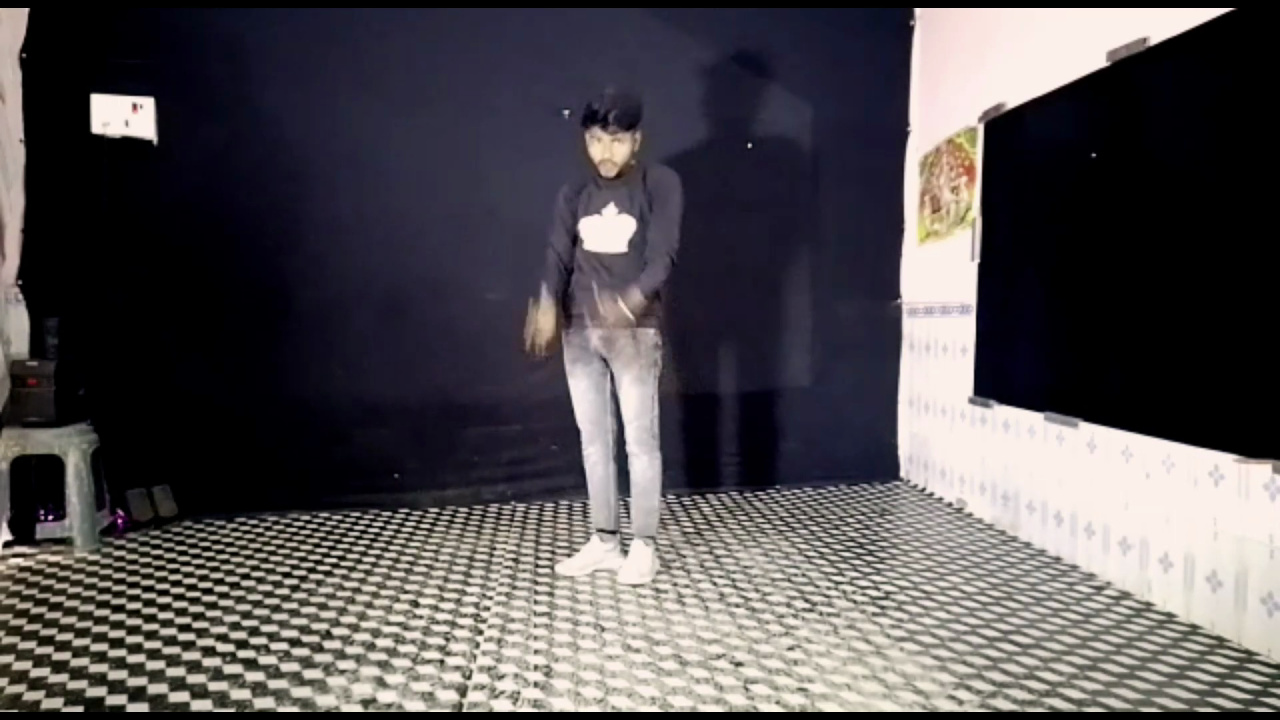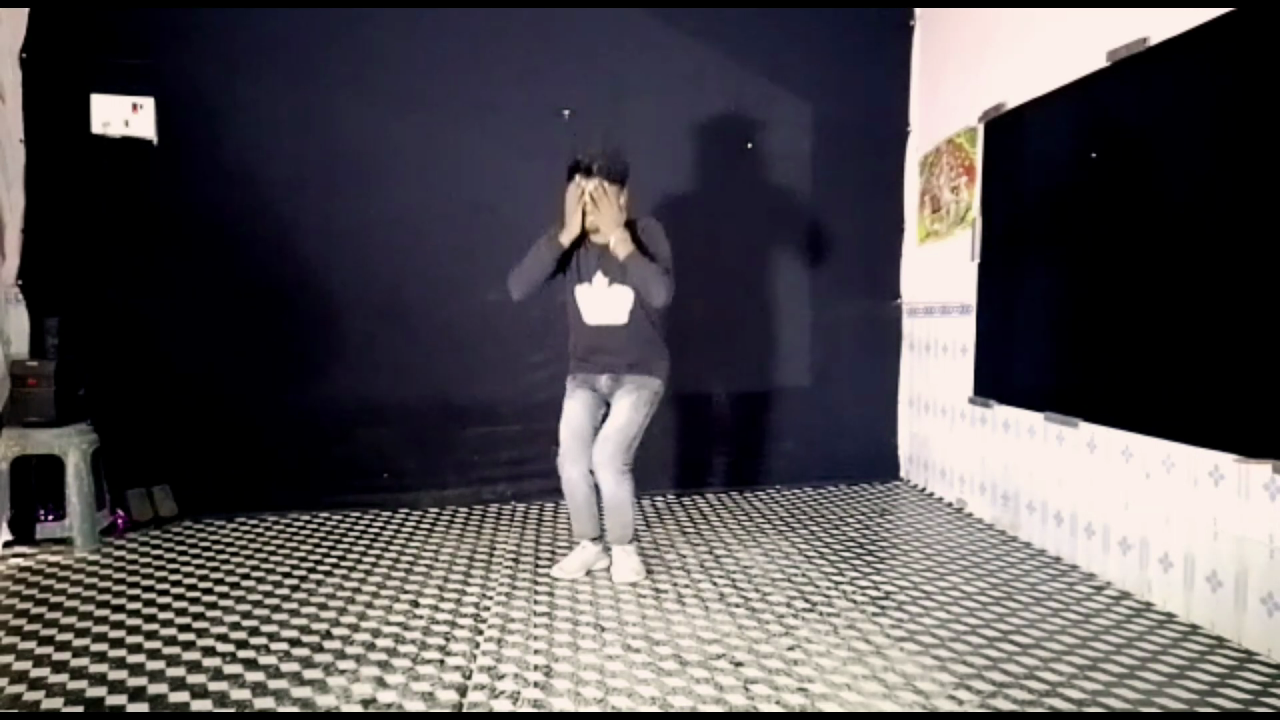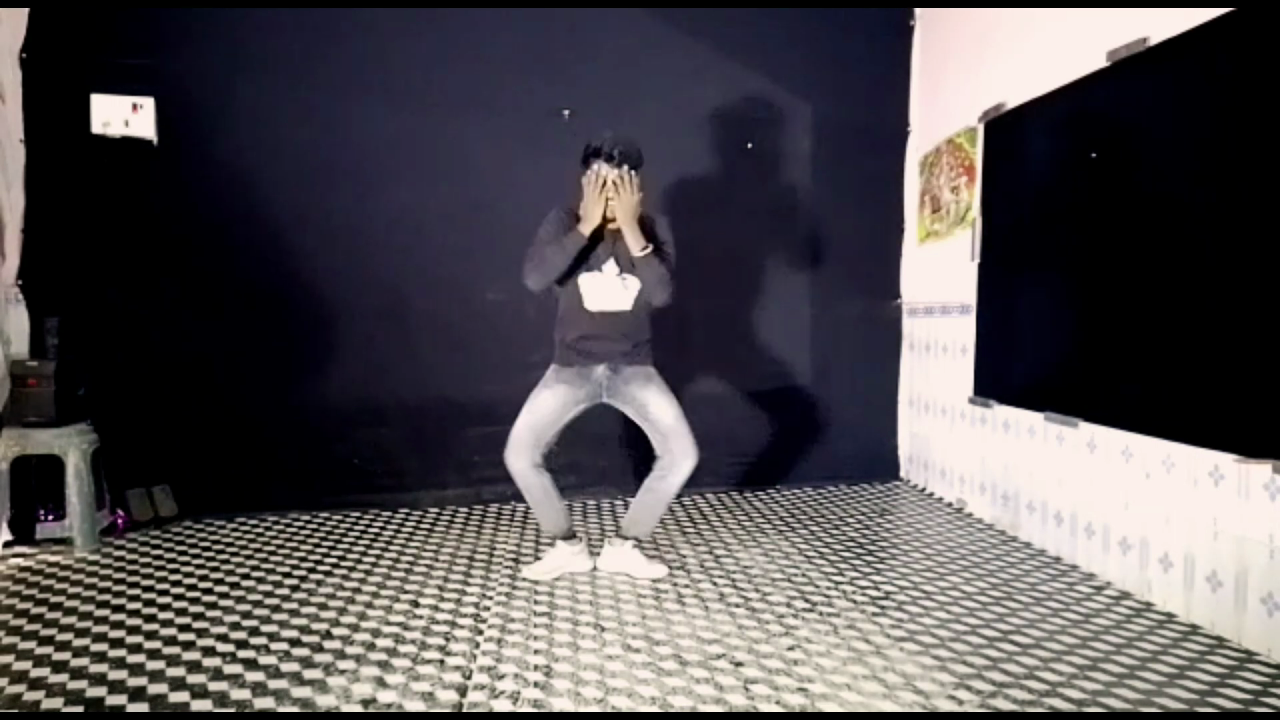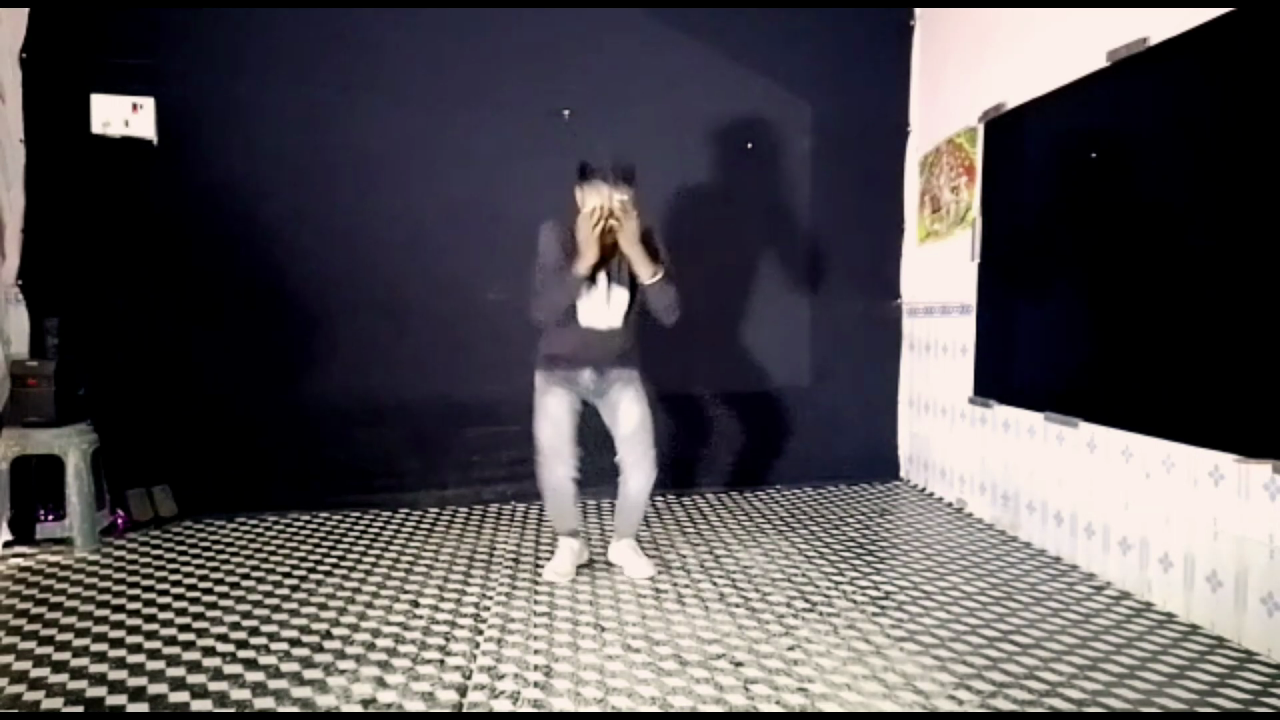
dt=0.4s
person 1, frame 1
left shoulder: (661, 182)
right shoulder: (574, 193)
left elbow: (661, 259)
right elbow: (558, 258)
left wrist: (628, 304)
right wrist: (547, 306)
left hip: (633, 331)
right hip: (580, 332)
left knee: (640, 440)
right knee: (593, 441)
left ankle: (643, 546)
right ankle: (604, 542)
person 1, frame 2
left shoulder: (646, 232)
right shoulder: (566, 239)
left elbow: (661, 295)
right elbow: (518, 288)
left wrist: (617, 235)
right wrist: (568, 232)
left hip: (640, 373)
right hip: (585, 373)
left knee: (607, 457)
right knee: (571, 459)
left ankle: (623, 546)
right ankle: (590, 545)
person 1, frame 3
left shoulder: (652, 229)
right shoulder: (562, 222)
left elbow: (660, 295)
right elbow: (535, 278)
left wrist: (629, 227)
right wrist: (588, 222)
left hip: (632, 367)
right hip: (572, 366)
left knee: (682, 453)
right knee: (519, 454)
left ankle: (626, 545)
right ankle: (567, 545)
person 1, frame 4
left shoulder: (643, 242)
right shoulder: (555, 236)
left elbow: (669, 313)
right elbow: (543, 313)
left wrist: (636, 254)
right wrist: (584, 259)
left hip: (617, 371)
right hip: (559, 369)
left knee: (641, 465)
right knee: (557, 462)
left ankle: (624, 542)
right ankle: (569, 542)
